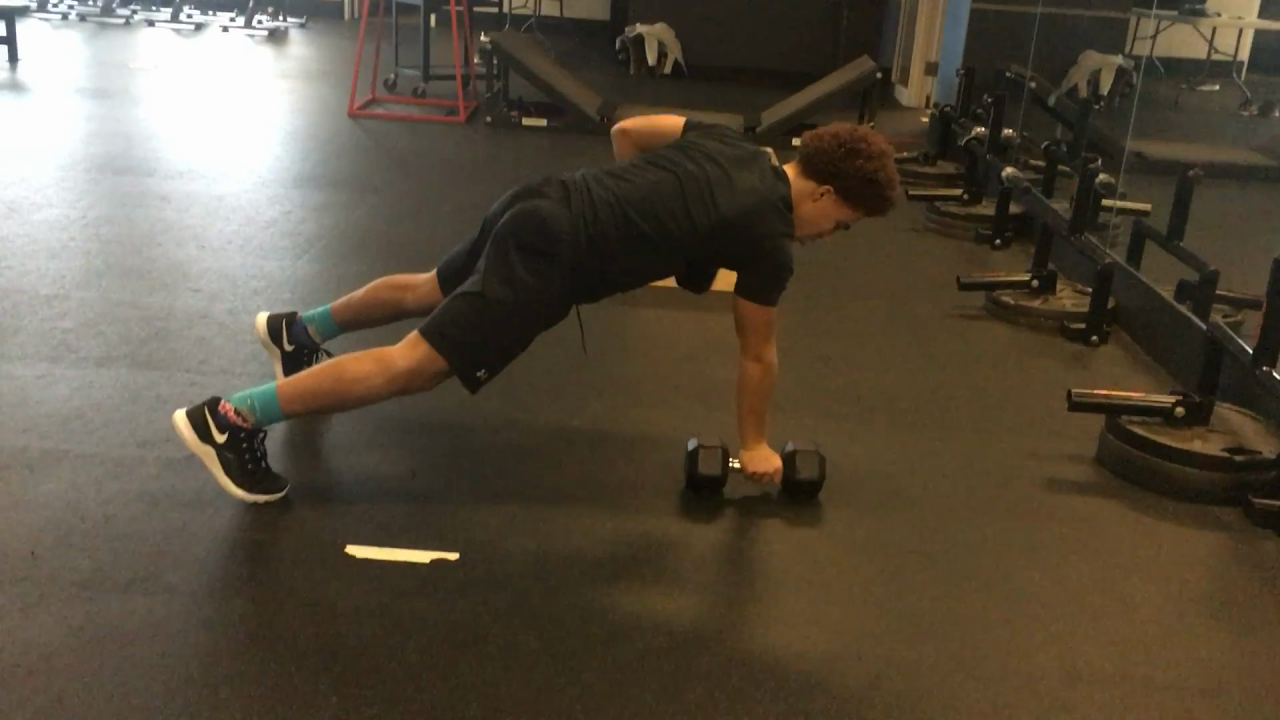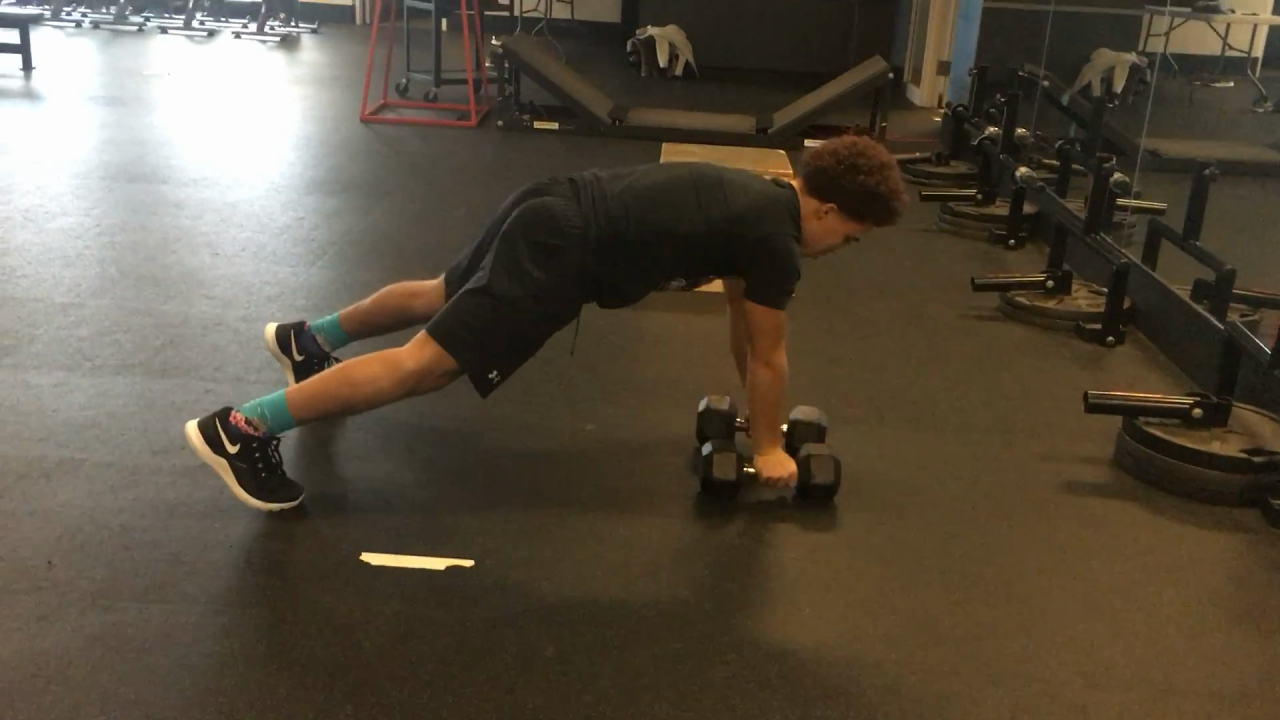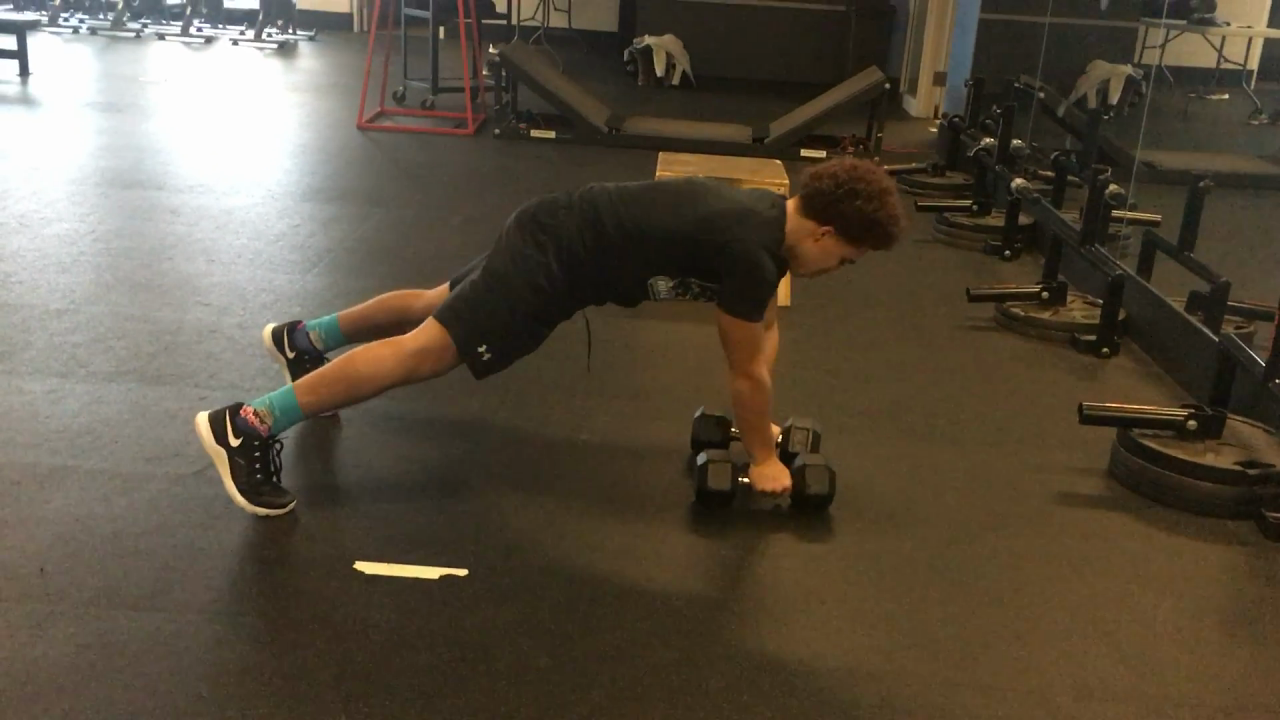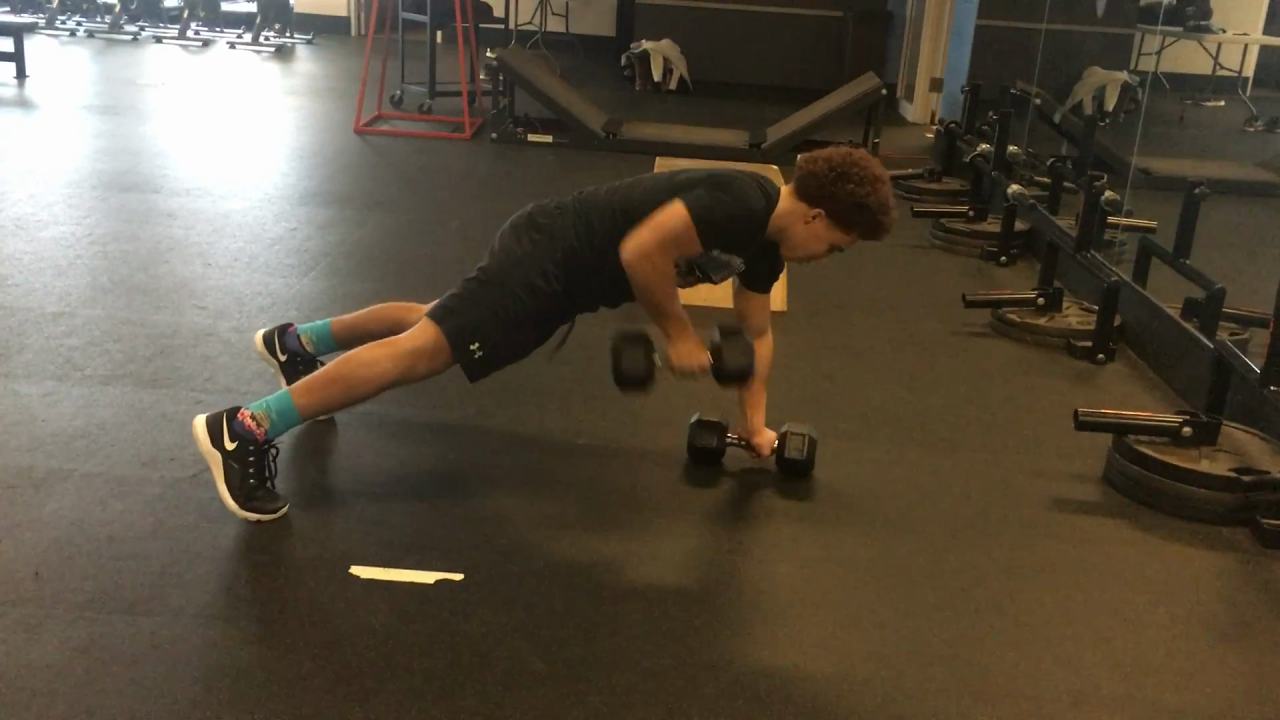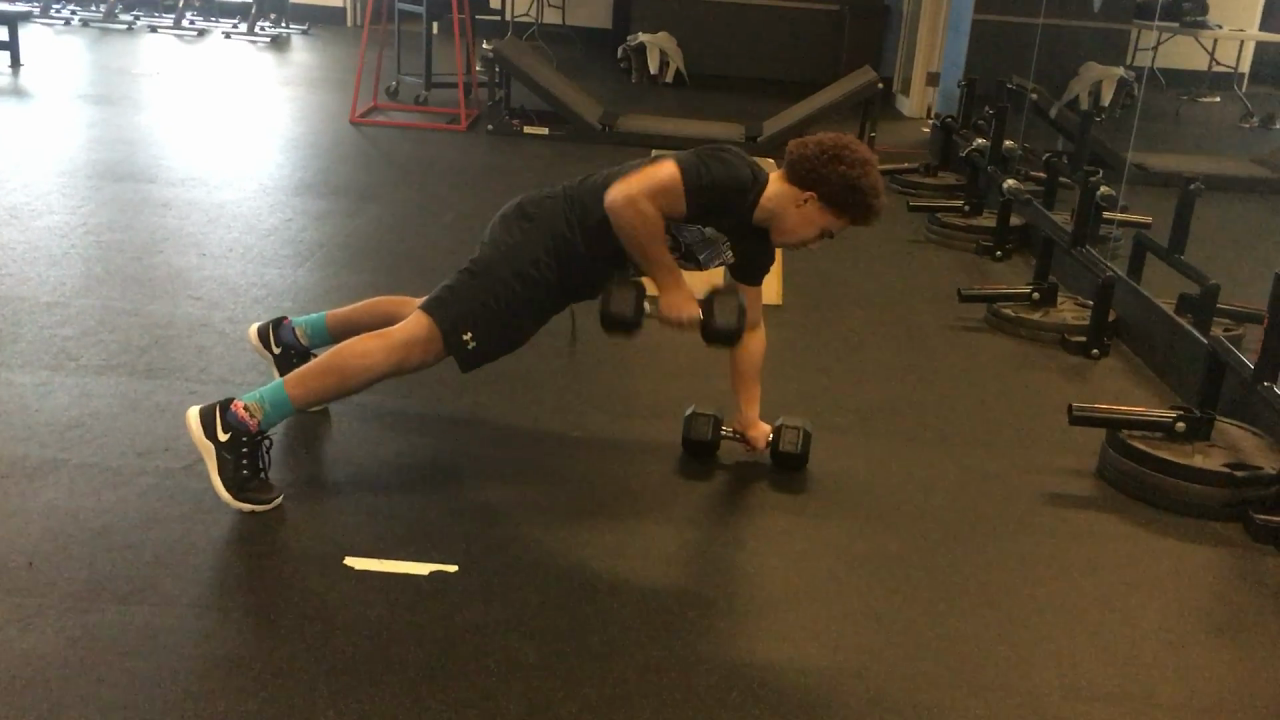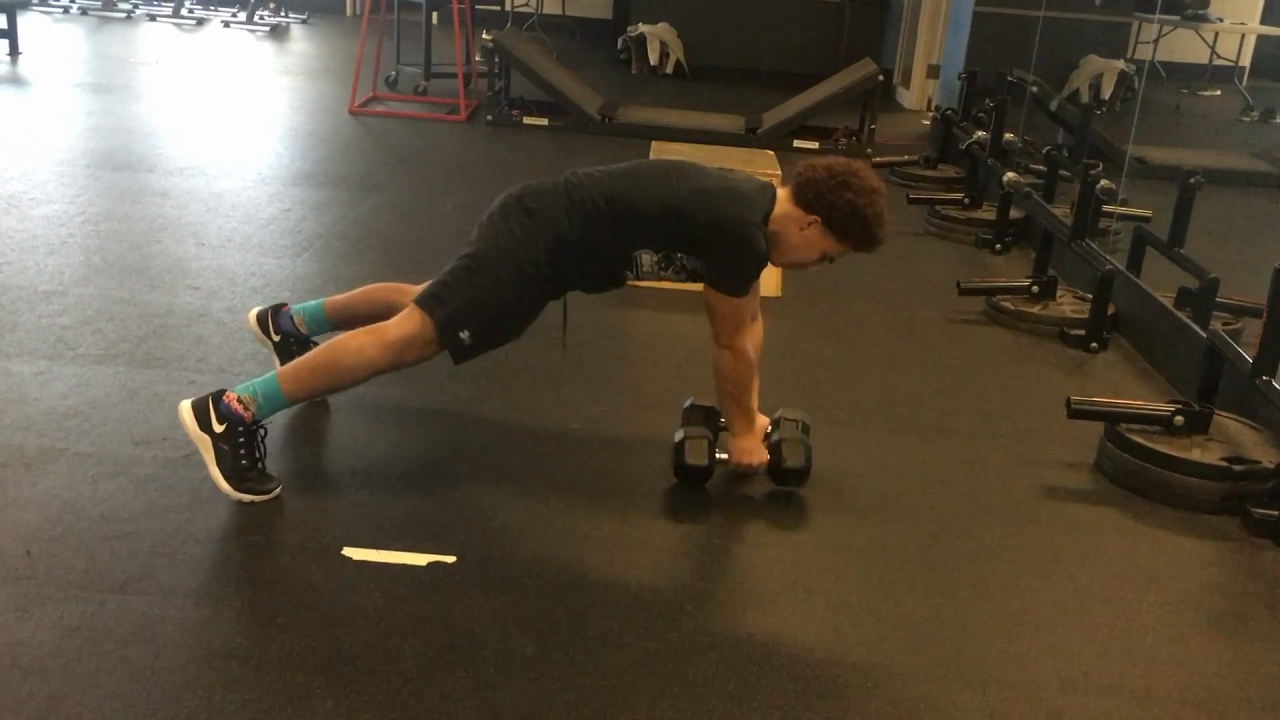
dt=0.5s
person 1, frame 1
left shoulder: (737, 145)
right shoulder: (768, 237)
left elbow: (627, 129)
right elbow: (757, 354)
right wrist: (753, 446)
left hip: (536, 205)
right hip: (551, 256)
left knee: (429, 292)
right knee: (416, 361)
left ankle: (295, 329)
right ankle: (229, 418)
person 1, frame 2
left shoulder: (757, 197)
right shoulder: (776, 240)
left elbow: (740, 308)
right elbow: (769, 358)
left wrist: (747, 400)
right wrist: (767, 448)
left hip: (549, 204)
right hip: (561, 251)
left knee: (440, 297)
right knee: (427, 360)
left ankle: (307, 339)
right ankle: (241, 429)
person 1, frame 3
left shoulder: (773, 222)
right shoulder: (747, 249)
left elbow: (765, 329)
right elbow: (746, 369)
left wrist: (761, 423)
right wrist: (762, 458)
left hip: (561, 241)
right hip: (554, 247)
left knee: (443, 303)
right knee: (429, 347)
left ankle: (304, 337)
right ankle: (246, 426)
person 1, frame 4
left shoulder: (765, 240)
right shoulder: (740, 202)
left elbow: (757, 330)
right elbow: (638, 254)
left wrist: (754, 423)
right wrist: (679, 338)
left hip: (563, 264)
right hip: (551, 253)
left knee: (434, 317)
right knee: (425, 349)
left ankle: (296, 341)
right ankle: (243, 430)
person 1, frame 5
left shoulder: (755, 231)
right shoulder: (728, 177)
left elbow: (748, 326)
right elbow: (623, 201)
left wrist: (748, 417)
right wrist: (670, 290)
left hip: (561, 268)
right hip: (543, 241)
left knee: (428, 309)
right knee: (419, 339)
left ankle: (291, 334)
right ankle: (236, 421)
person 1, frame 6
left shoulder: (758, 214)
right shoulder: (741, 227)
left elbow: (749, 321)
right elbow: (730, 345)
left wrist: (752, 412)
right wrist: (743, 432)
left hip: (549, 227)
right hip: (542, 235)
left knee: (427, 301)
right knee: (411, 335)
left ankle: (289, 322)
right ankle: (230, 413)
